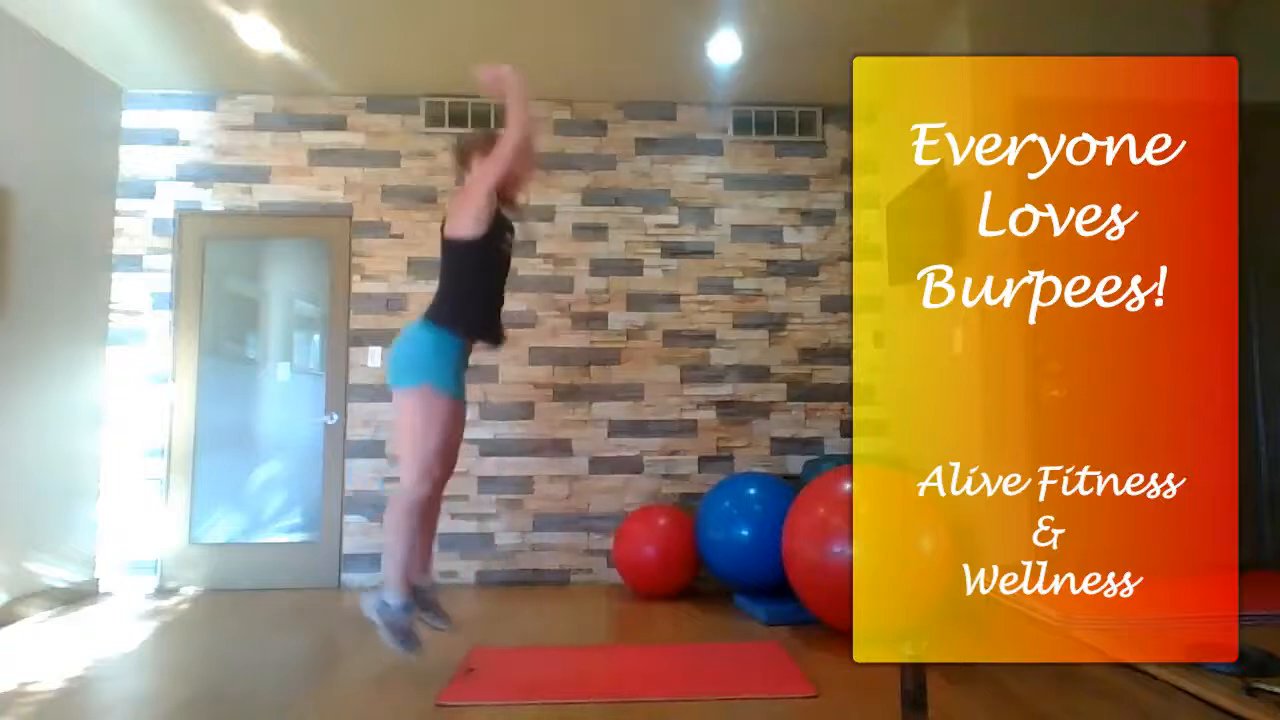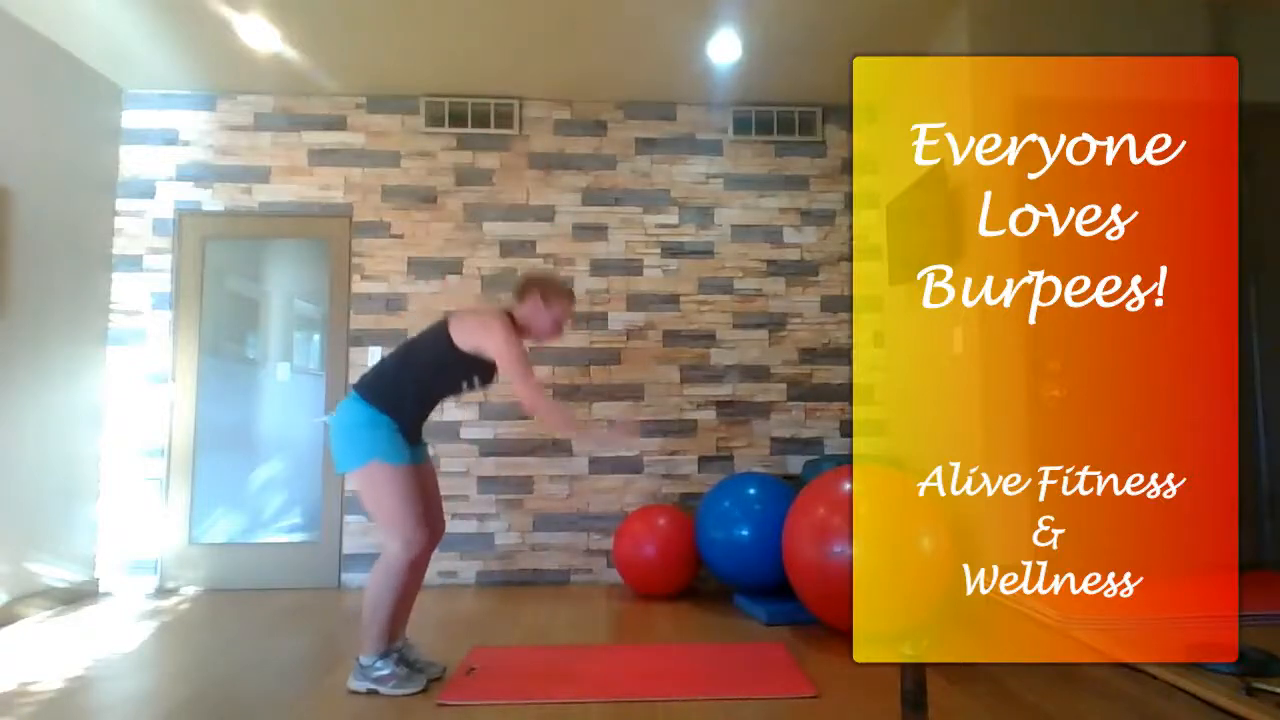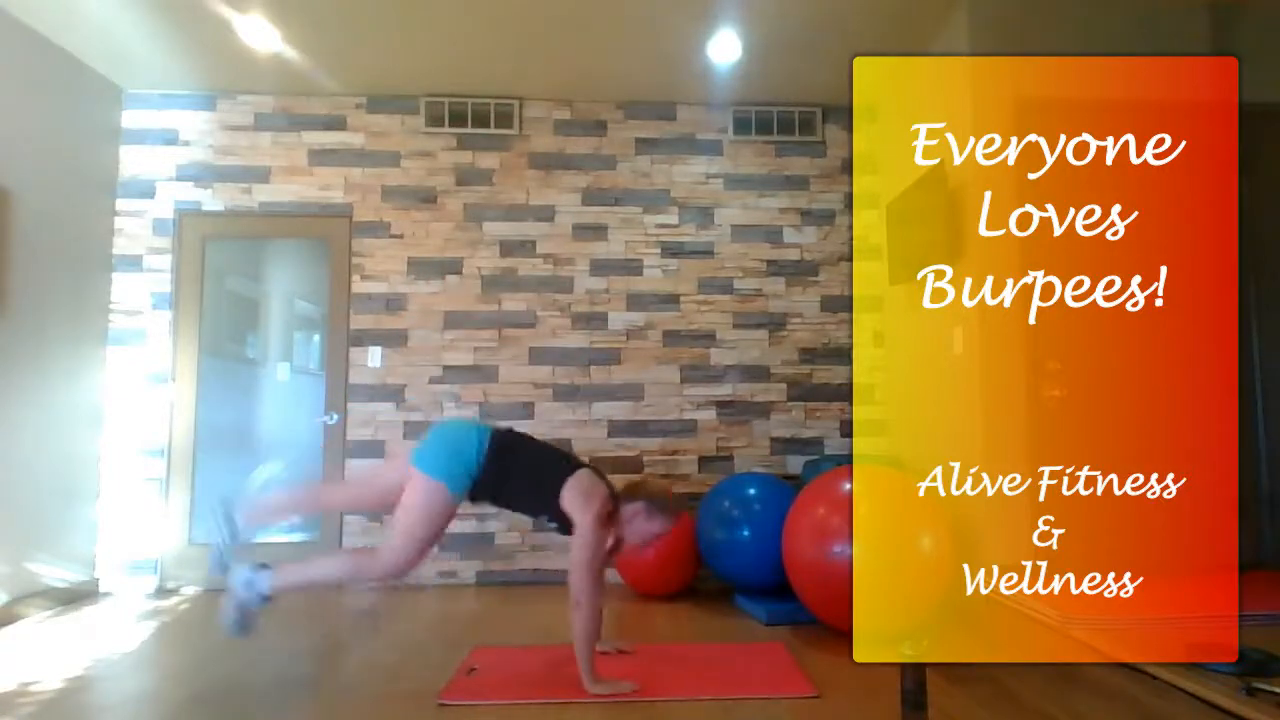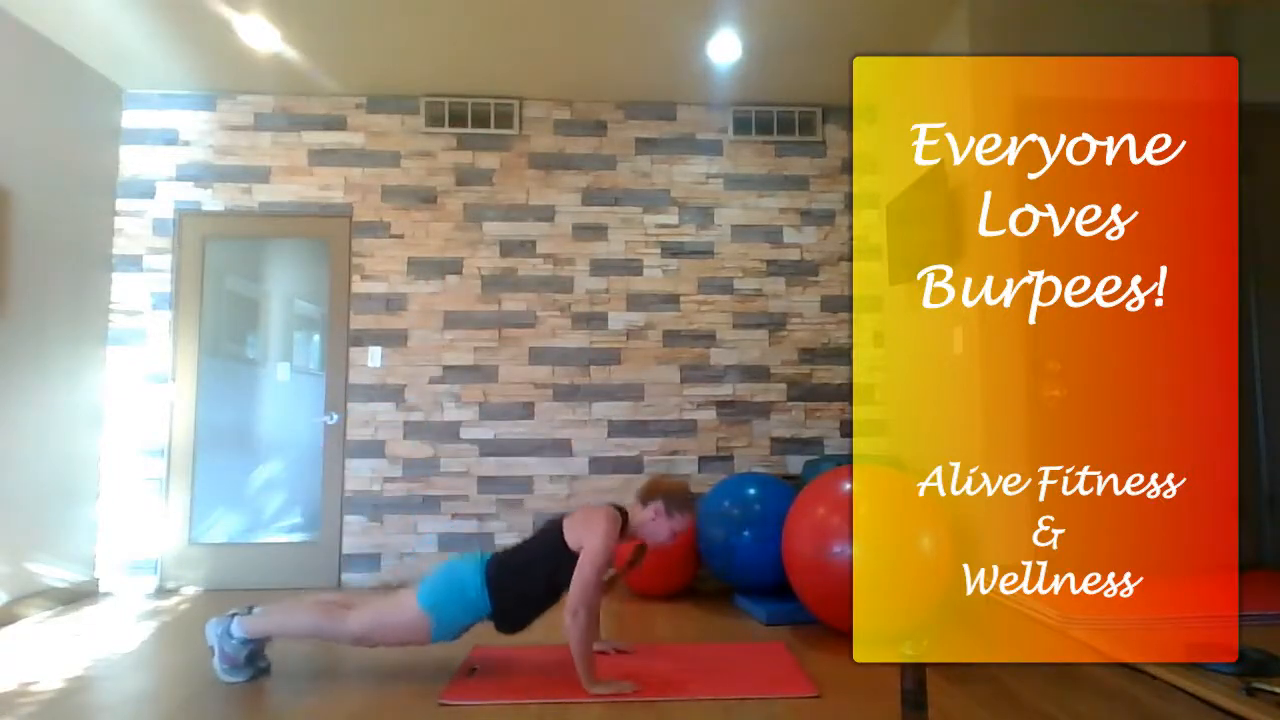
dt=0.7s
person 1, frame 1
left shoulder: (486, 206)
right shoulder: (475, 203)
left elbow: (523, 160)
right elbow: (518, 142)
left wrist: (510, 96)
right wrist: (513, 90)
left hip: (446, 352)
right hip: (432, 349)
left knee: (435, 477)
right knee: (421, 478)
left ankle: (415, 583)
right ankle: (391, 596)
person 1, frame 2
left shoulder: (503, 335)
right shoulder: (494, 329)
left elbow: (541, 405)
right elbow: (537, 405)
left wrist: (586, 428)
right wrist: (598, 433)
left hip: (394, 421)
right hip: (368, 422)
left knee: (424, 535)
right knee: (405, 544)
left ankle: (391, 643)
right ankle: (370, 663)
person 1, frame 3
left shoulder: (608, 507)
right shoulder: (593, 509)
left elbow: (590, 574)
right elbow: (582, 597)
left wrist: (596, 639)
right wrist: (591, 678)
left hip: (459, 444)
right hip: (461, 452)
left knee: (344, 496)
right knee: (392, 561)
left ankle: (239, 521)
right ankle: (259, 583)
person 1, frame 4
left shoulder: (611, 522)
right shoulder: (607, 528)
left elbow: (581, 588)
right elbow: (575, 608)
left wrist: (594, 640)
right wrist: (591, 681)
left hip: (479, 579)
right hip: (473, 591)
left knee: (360, 610)
right knee: (353, 626)
left ankle: (248, 619)
right ankle: (240, 628)
